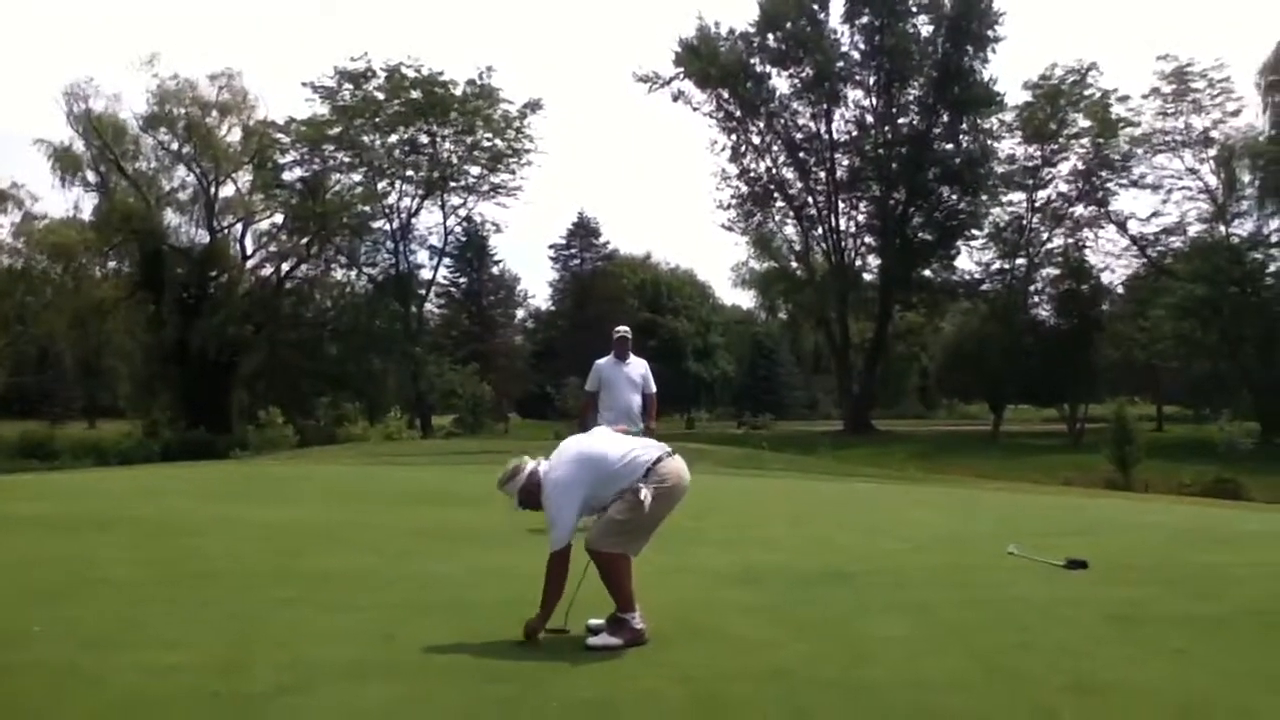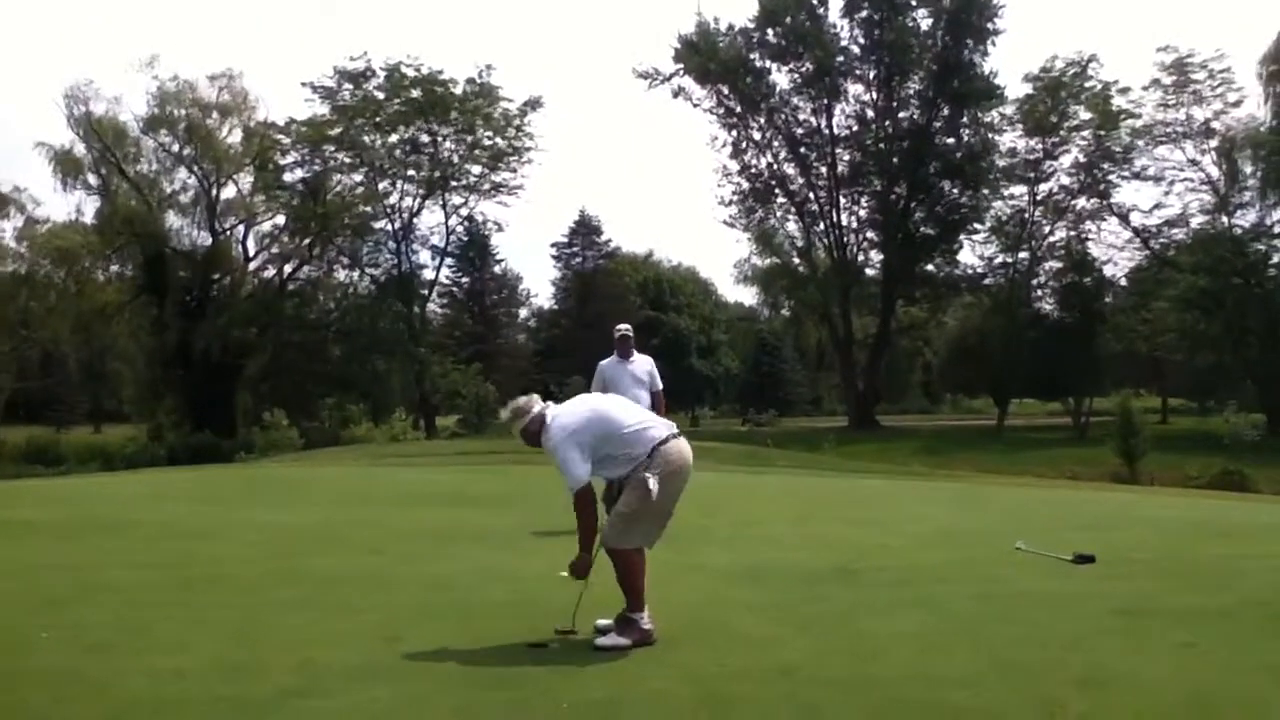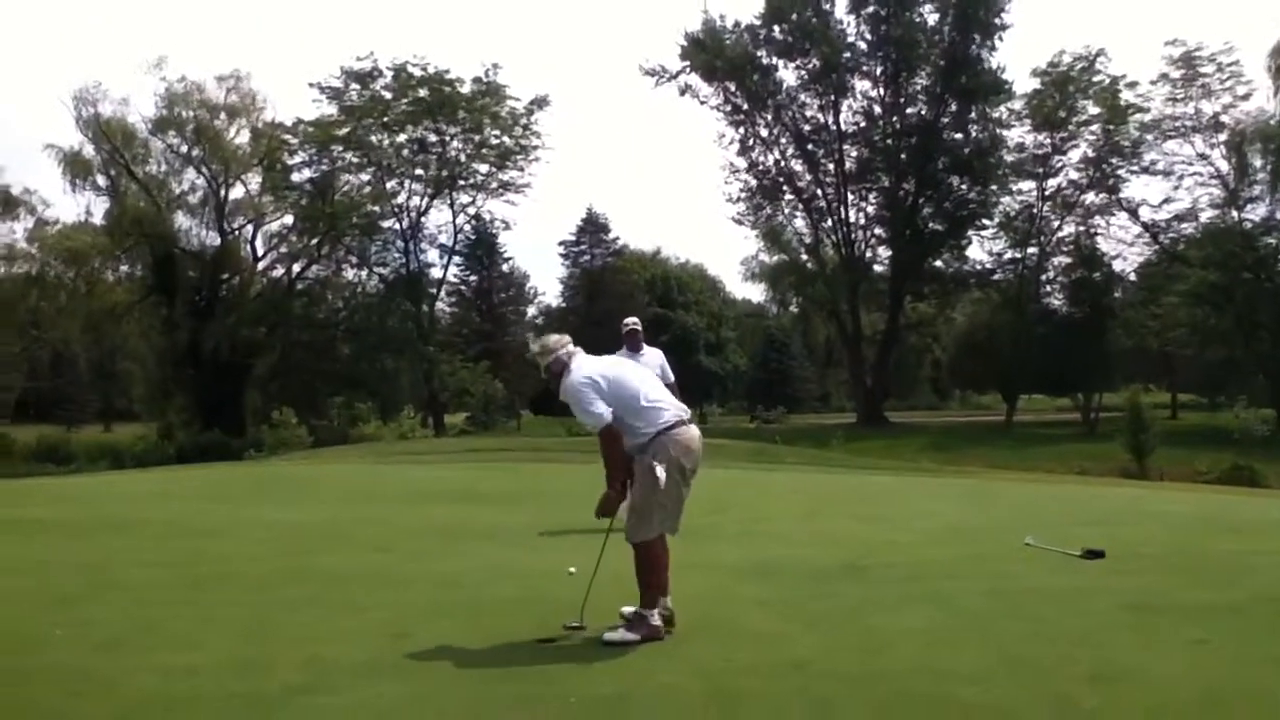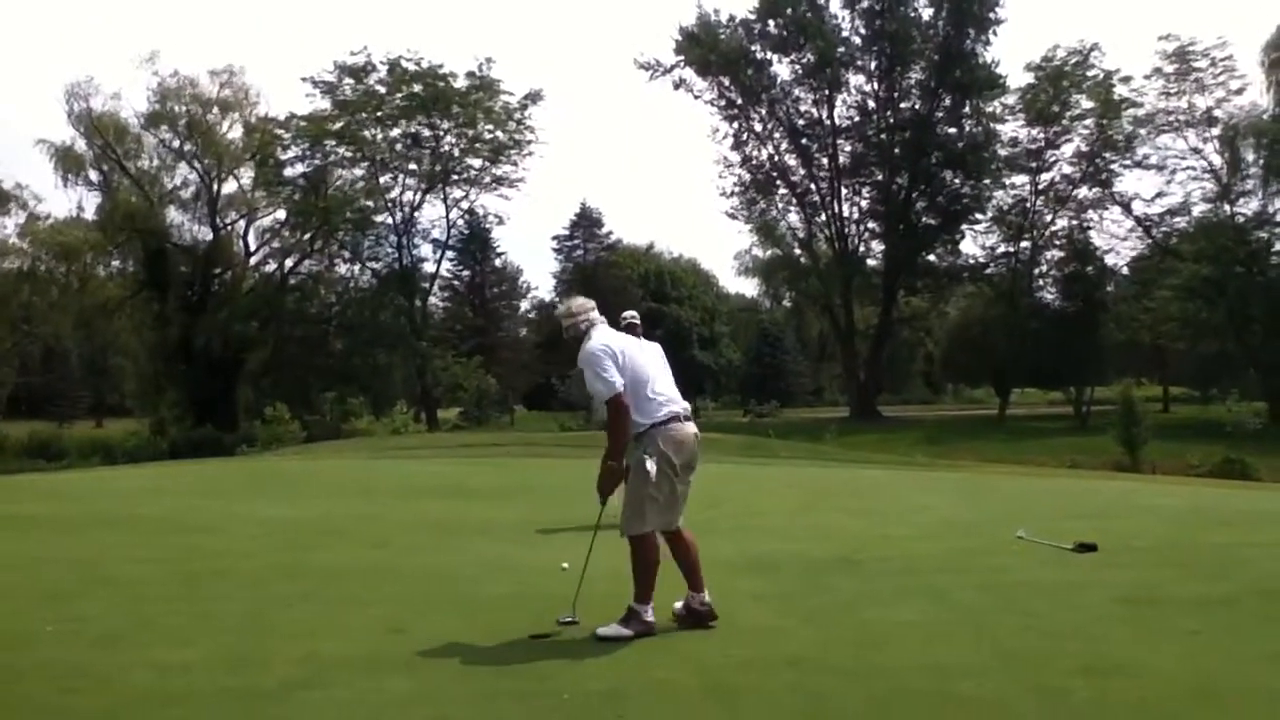
dt=0.2s
person 1, frame 1
left shoulder: (555, 488)
right shoulder: (564, 452)
left elbow: (559, 558)
right elbow: (621, 430)
left wrist: (541, 618)
left hip: (660, 478)
right hip: (671, 466)
left knee: (601, 545)
right knee: (615, 542)
left ankle: (630, 624)
right ankle: (625, 615)
person 1, frame 2
left shoulder: (558, 436)
right shoulder: (577, 406)
left elbow: (584, 498)
left wrist: (584, 556)
right wrist: (616, 490)
left hip: (660, 459)
right hip: (674, 449)
left knee: (619, 540)
right knee: (629, 539)
left ankle: (638, 625)
right ankle: (634, 615)
person 1, frame 3
left shoulder: (576, 382)
right shoulder: (606, 363)
left elbow: (611, 436)
left wrist: (614, 491)
right wrist: (627, 474)
left hip: (664, 443)
right hip: (684, 435)
left knee: (643, 534)
right knee: (653, 532)
left ankle: (648, 619)
right ankle: (660, 606)
person 1, frame 4
left shoulder: (593, 350)
right shoulder: (628, 341)
left elbow: (619, 407)
left wrist: (612, 463)
right wrist: (616, 458)
left hip: (657, 438)
right hip: (682, 430)
left knee: (640, 528)
right knee: (670, 525)
left ankle: (640, 614)
right ankle: (698, 601)
